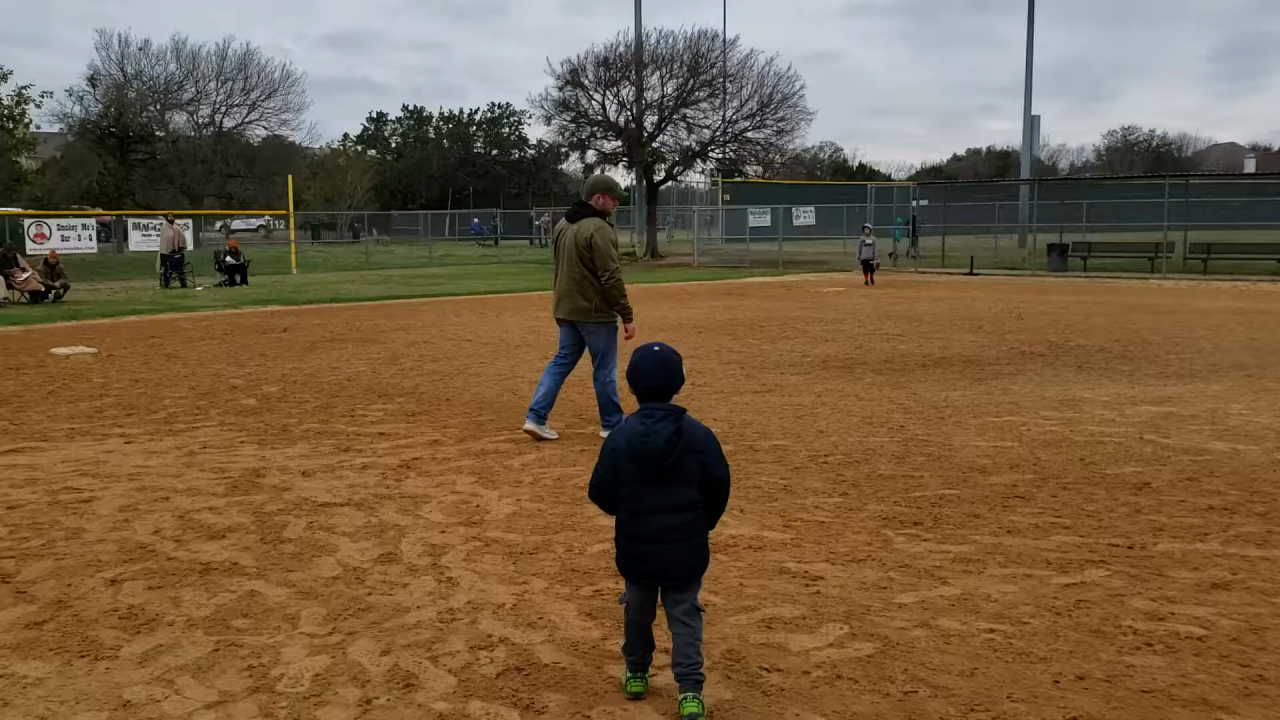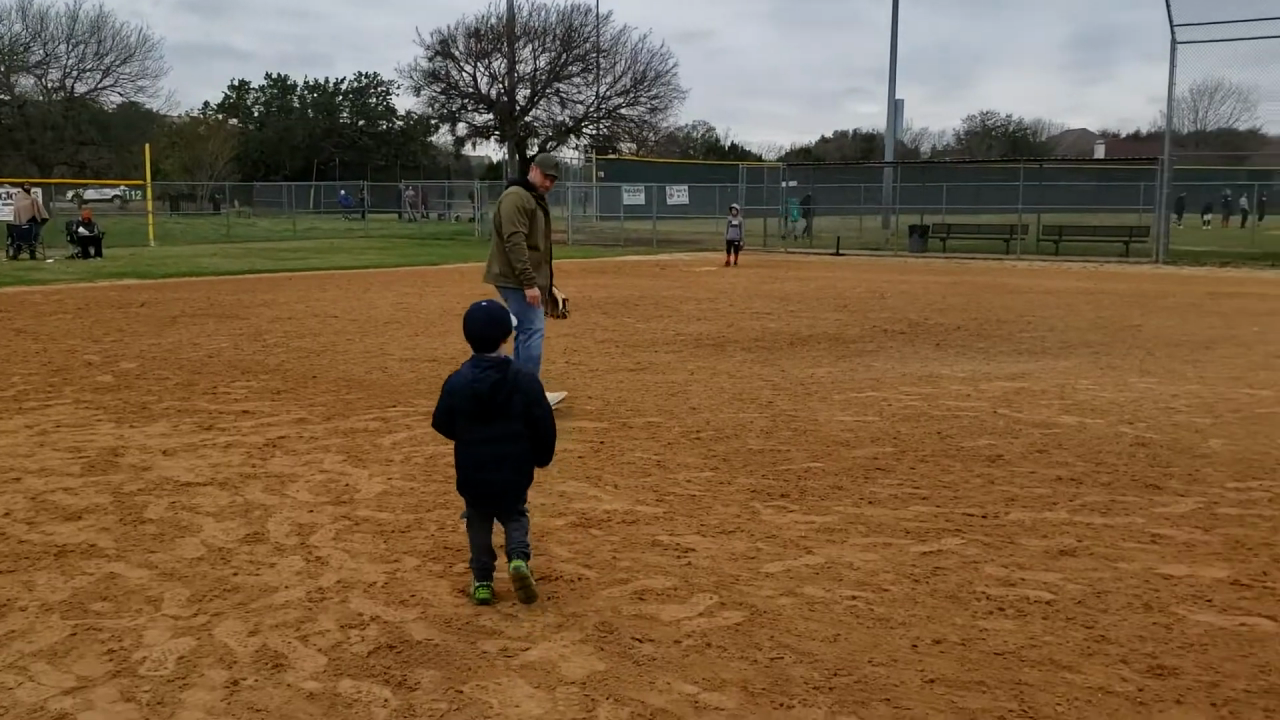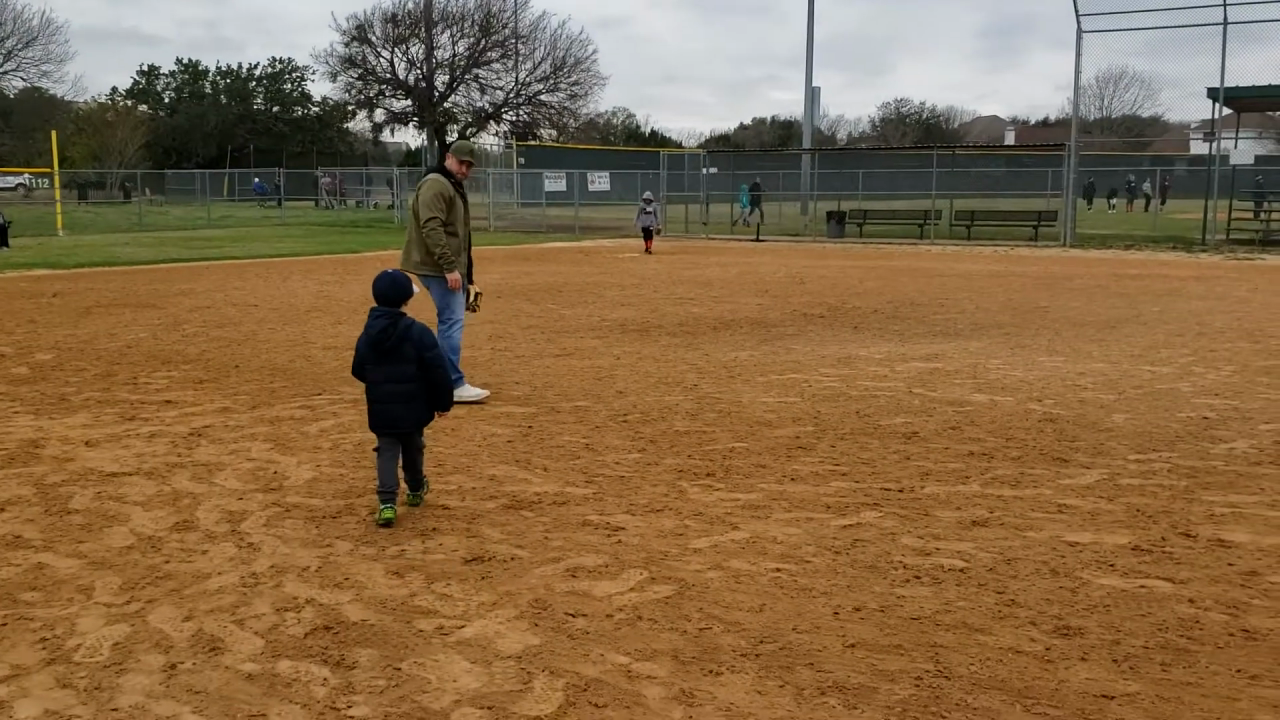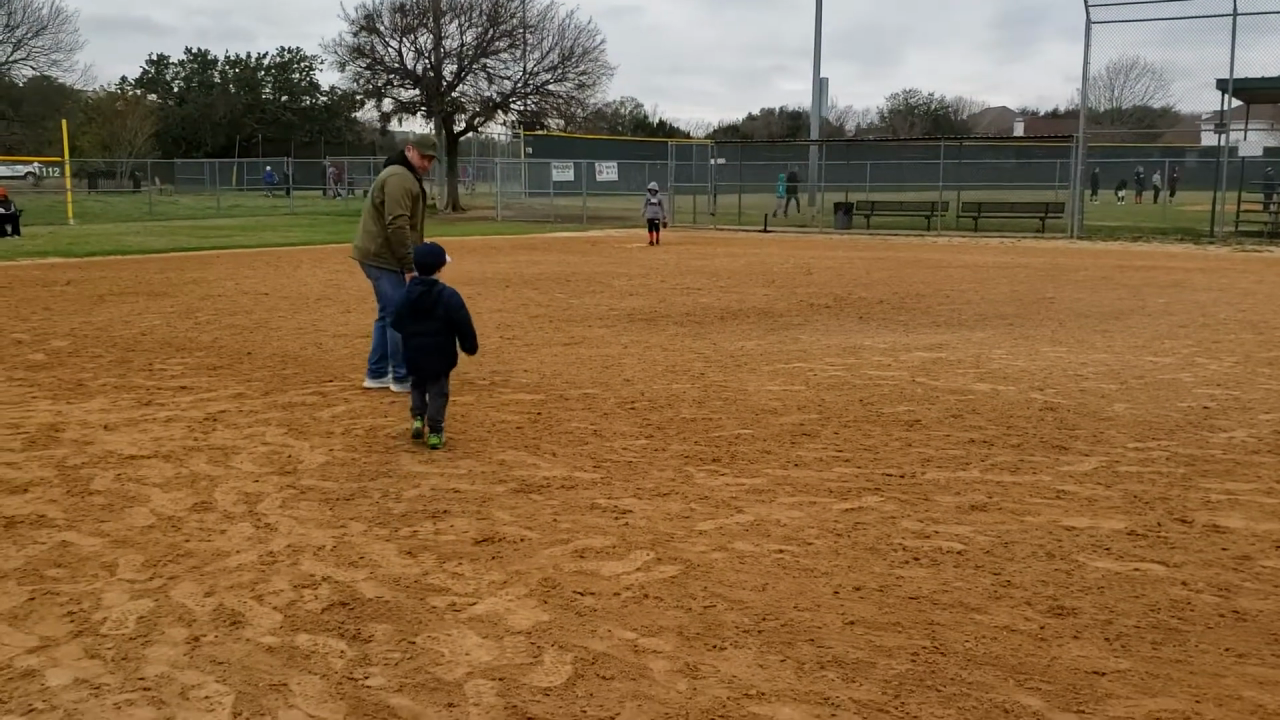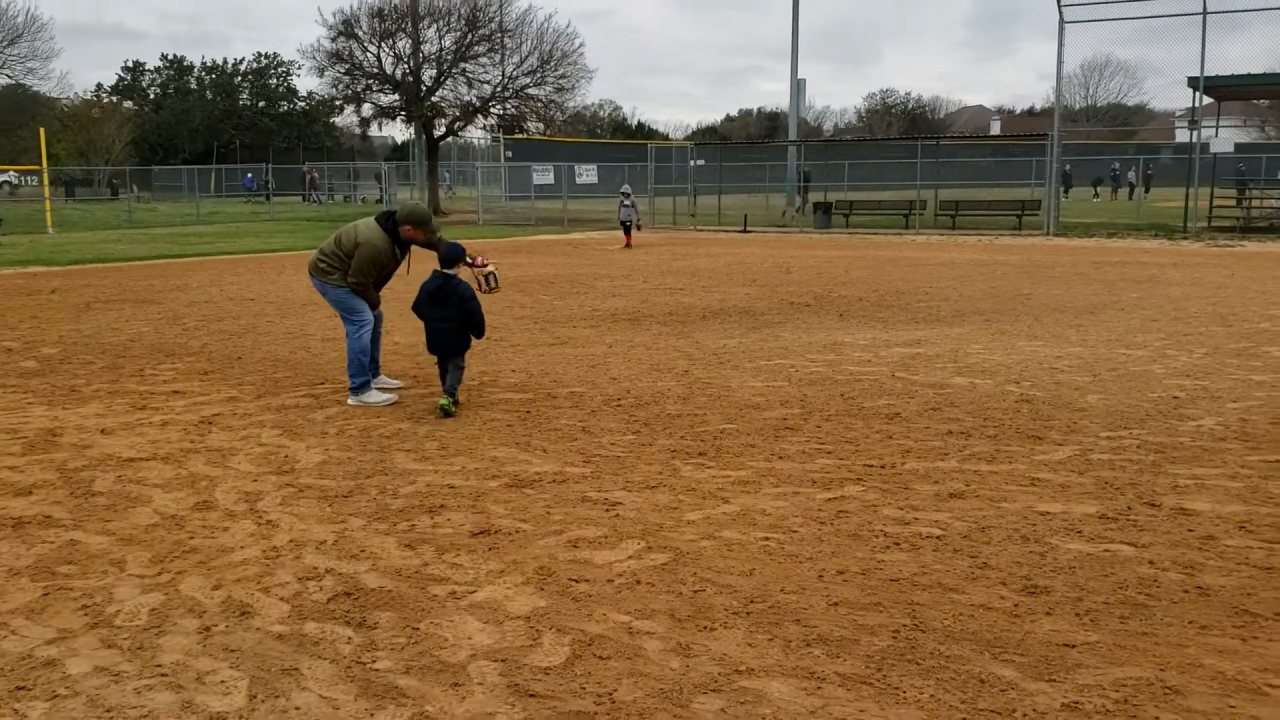
dt=1s
person 1, frame 1
left shoulder: (619, 438)
right shoulder: (699, 435)
left elbow: (600, 492)
right elbow: (718, 487)
right wrist: (703, 521)
left hip: (637, 545)
right hip: (686, 545)
left knee: (638, 609)
right knee: (685, 614)
left ankle: (636, 674)
person 1, frame 2
left shoulder: (457, 381)
right shoulder: (524, 379)
left elbow: (442, 424)
right elbow: (543, 425)
right wrist: (541, 457)
left hip: (473, 470)
right hip: (513, 469)
left knee: (479, 521)
right knee: (515, 516)
left ankle: (483, 581)
right ankle: (519, 563)
person 1, frame 3
left shoulder: (367, 334)
right shoulder: (419, 332)
left elbow: (358, 371)
right elbow: (438, 371)
right wrist: (443, 402)
left hip: (381, 409)
right hip: (414, 407)
left knee: (387, 452)
right knee: (413, 447)
left ankle: (388, 504)
right ankle: (416, 489)
person 1, frame 4
left shoulder: (406, 295)
right shoulder: (449, 296)
left elbow: (397, 324)
right elbow: (463, 325)
right wrist: (470, 347)
left hip: (414, 356)
right hip: (440, 356)
left knee: (417, 388)
right knee: (438, 392)
left ankle: (418, 420)
right ankle: (435, 432)
person 1, frame 5
left shoulder: (428, 284)
right shoulder: (463, 288)
left elbow: (418, 308)
right elbow: (474, 314)
right wrist: (478, 332)
left hip: (435, 337)
right hip: (456, 337)
left knee: (443, 365)
right knee: (456, 367)
left ankle: (449, 397)
right ankle: (447, 398)
person 2, frame 1
left shoulder: (563, 224)
right shoulder: (599, 229)
right elbow: (611, 278)
right wrist: (627, 316)
left hip: (567, 308)
right hip: (595, 311)
left knee: (562, 361)
right knee: (605, 368)
left ankle: (536, 417)
right ankle: (612, 425)
person 2, frame 2
left shoulder: (538, 201)
right shoulder: (515, 197)
right elbow: (515, 243)
left wrist: (546, 282)
right wrist: (530, 283)
left hip: (531, 280)
right hip: (517, 281)
left knee: (529, 332)
right knee: (533, 331)
person 2, frame 3
left shoulder: (455, 187)
right shoulder: (435, 184)
right elbow: (431, 229)
left wrist: (464, 273)
right wrist: (449, 268)
left hip: (451, 268)
right hip: (437, 268)
left knee: (451, 321)
right knee: (452, 321)
left ankle: (449, 382)
right ankle: (451, 384)
person 2, frame 4
left shoulder: (406, 177)
right shoulder: (399, 177)
right elbow: (397, 225)
left wrist: (408, 264)
right wrist: (409, 266)
left hip: (377, 255)
right hip: (384, 257)
left knee: (388, 314)
left ankle: (377, 374)
right ankle: (401, 378)
person 2, frame 5
left shoulder: (398, 228)
right shoulder: (376, 244)
left elbow: (435, 241)
right elbow: (358, 281)
right wrist: (374, 302)
left hip: (345, 275)
right hip: (332, 276)
left knee: (374, 318)
right knee: (362, 322)
left ankle: (372, 376)
right ankle: (360, 391)
